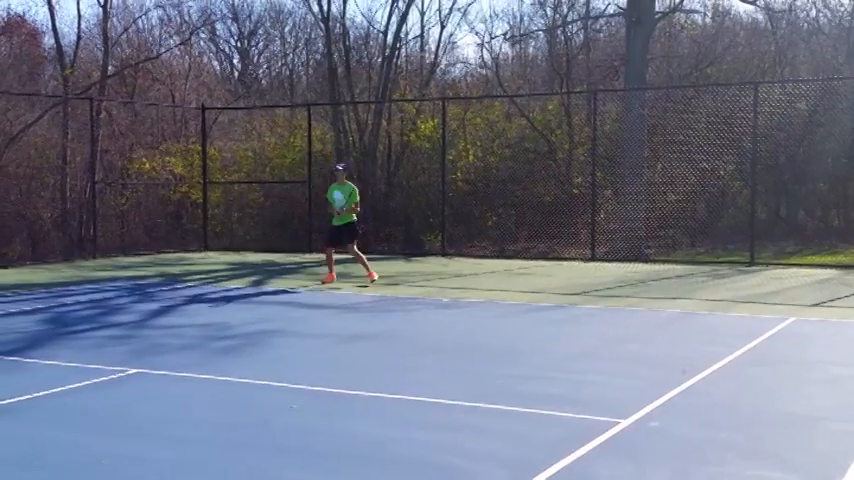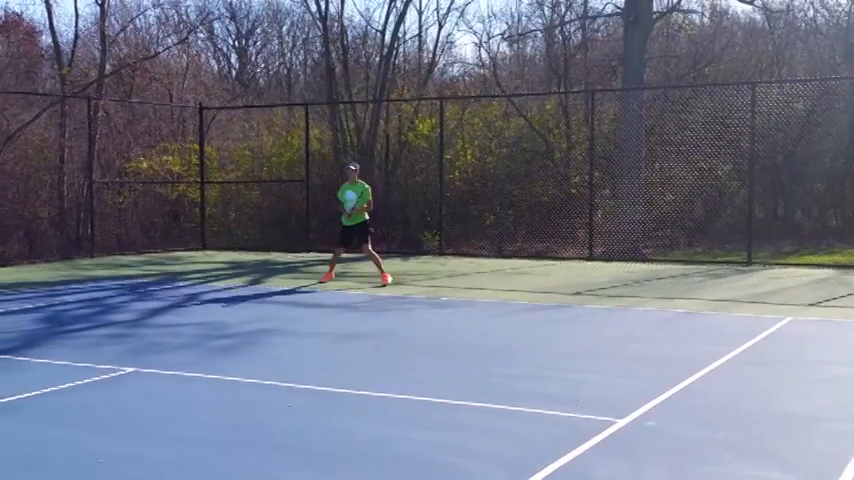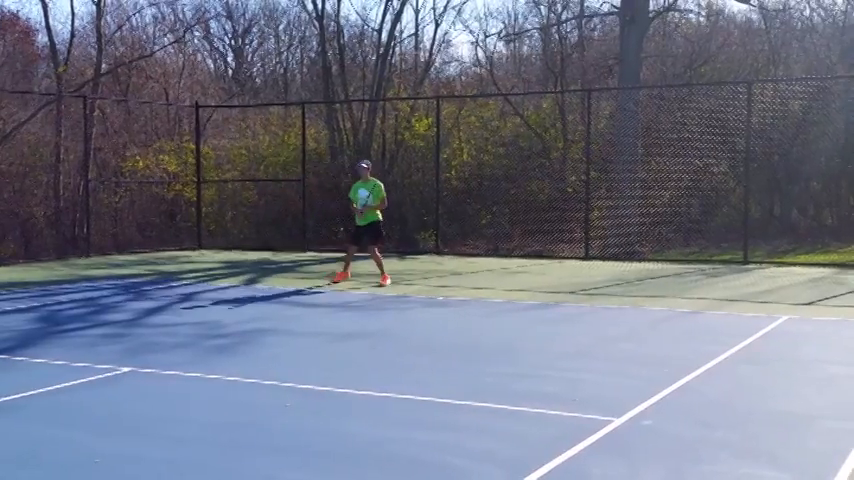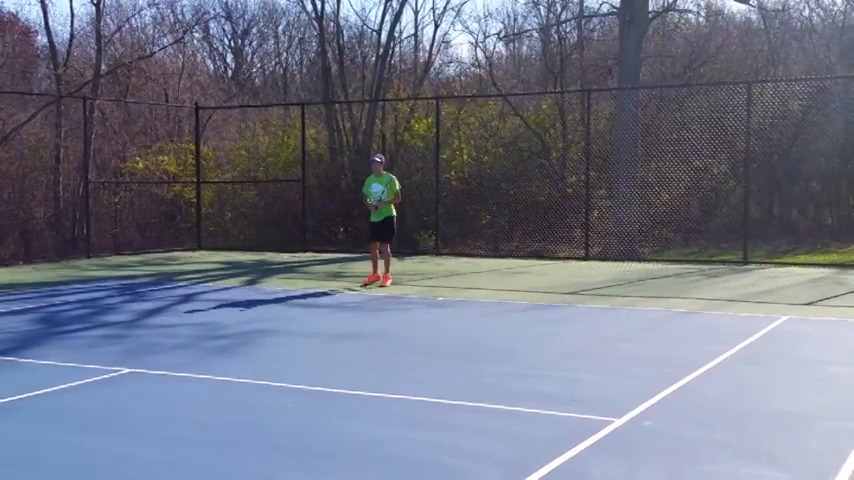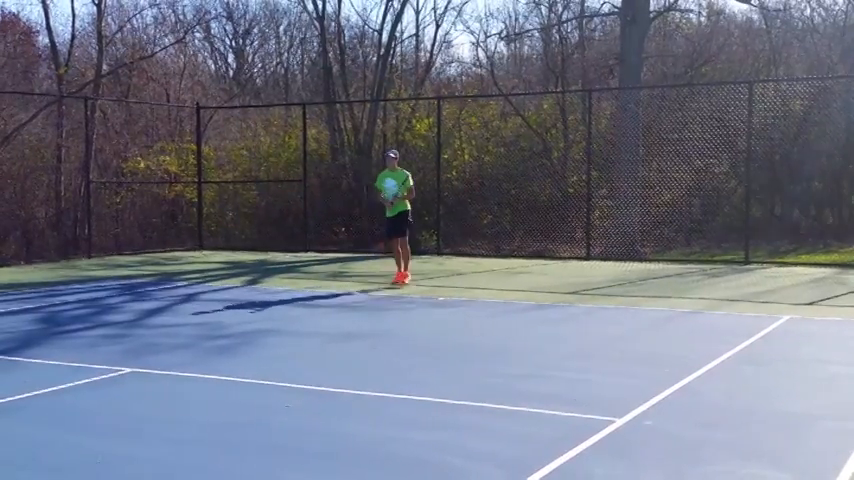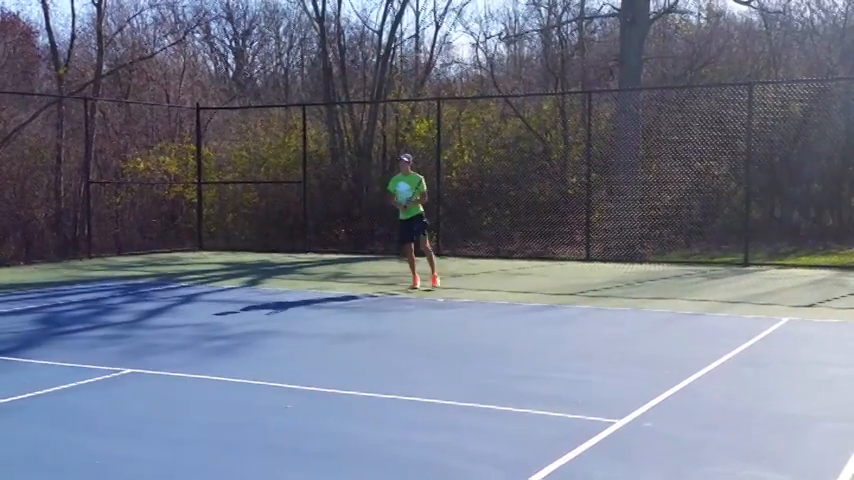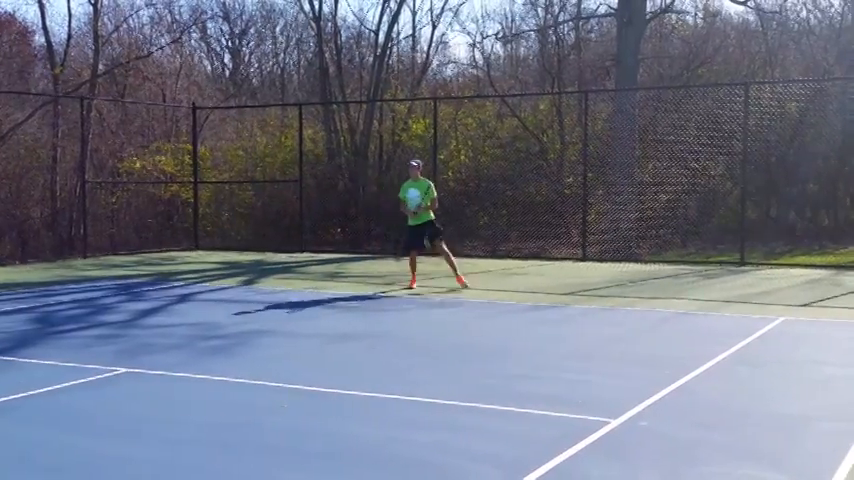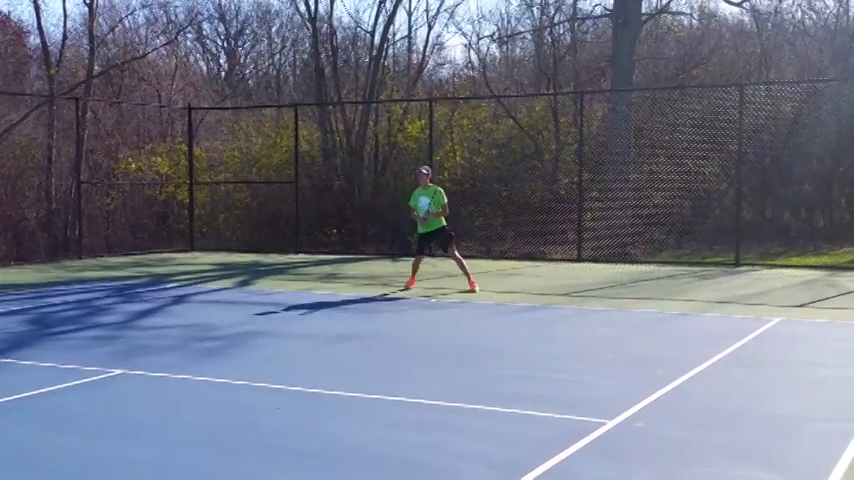
dt=0.1s
person 1, frame 1
left shoulder: (352, 188)
right shoulder: (332, 188)
left elbow: (357, 209)
right elbow: (330, 205)
left wrist: (347, 210)
right wrist: (334, 212)
left hip: (349, 222)
right hip: (336, 223)
left knee: (352, 250)
right knee: (328, 250)
left ankle: (370, 273)
right ankle: (331, 274)
person 1, frame 2
left shoulder: (364, 187)
right shoulder: (344, 187)
left elbow: (370, 207)
left wrist: (358, 210)
right wrist: (345, 212)
left hip: (361, 222)
right hip: (347, 223)
left knee: (367, 249)
right knee: (338, 250)
left ankle: (384, 275)
right ankle: (330, 273)
person 1, frame 3
left shoulder: (377, 185)
right shoulder: (356, 186)
left elbow: (384, 204)
right elbow: (353, 203)
left wrist: (369, 208)
right wrist: (356, 211)
left hip: (373, 221)
right hip: (360, 222)
left knee: (373, 250)
right knee: (351, 249)
left ankle: (384, 276)
right ankle: (344, 273)
person 1, frame 4
left shoulder: (390, 179)
right shoulder: (369, 181)
left elbow: (398, 198)
right elbow: (366, 199)
left wrist: (384, 203)
right wrist: (370, 206)
left hip: (388, 216)
right hip: (375, 217)
left knee: (385, 246)
right knee: (373, 246)
left ankle: (387, 275)
right ankle: (375, 274)
person 1, frame 5
left shoulder: (404, 174)
right shoulder: (382, 176)
left elbow: (412, 194)
right elbow: (380, 194)
left wrist: (399, 199)
right wrist: (385, 201)
left hip: (403, 211)
right hip: (390, 213)
left knee: (403, 242)
right knee: (394, 243)
left ankle: (405, 273)
right ankle: (400, 271)
person 1, frame 6
left shoulder: (418, 179)
right shoulder: (395, 179)
left elbow: (424, 198)
right elbow: (392, 199)
left wrist: (412, 203)
right wrist: (397, 205)
left hip: (417, 214)
right hip: (404, 217)
left knee: (425, 245)
right knee: (408, 248)
left ankle: (434, 275)
right ankle: (415, 277)
person 1, frame 7
left shoulder: (428, 184)
right shoulder: (405, 186)
left elbow: (435, 205)
right elbow: (402, 206)
left wrist: (422, 209)
right wrist: (408, 212)
left hip: (428, 220)
right hip: (413, 223)
left knee: (442, 248)
right knee: (412, 253)
left ankle: (458, 276)
right ankle: (413, 278)
person 1, frame 8
left shoulder: (438, 191)
right shoulder: (416, 193)
left elbow: (445, 212)
right elbow: (413, 212)
left wrist: (432, 215)
right wrist: (418, 218)
left hip: (440, 227)
right hip: (423, 230)
left knee: (453, 254)
right knee: (418, 257)
left ankle: (471, 281)
right ankle: (412, 279)
